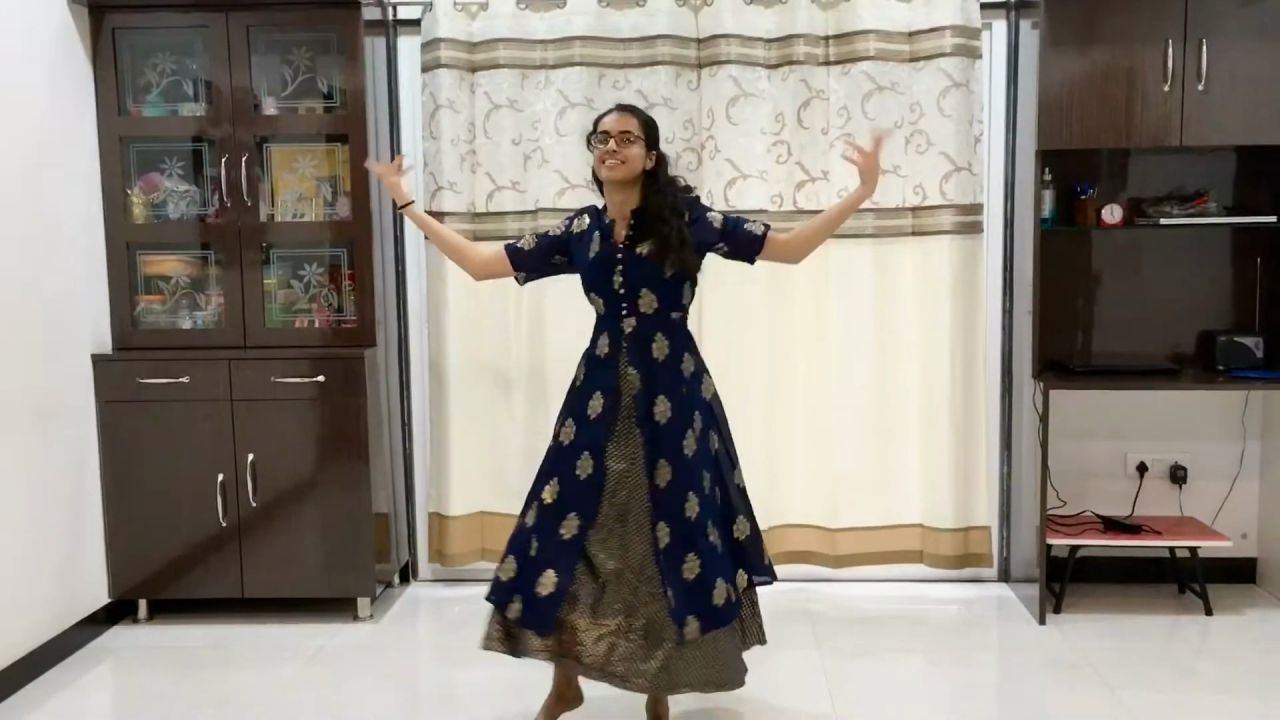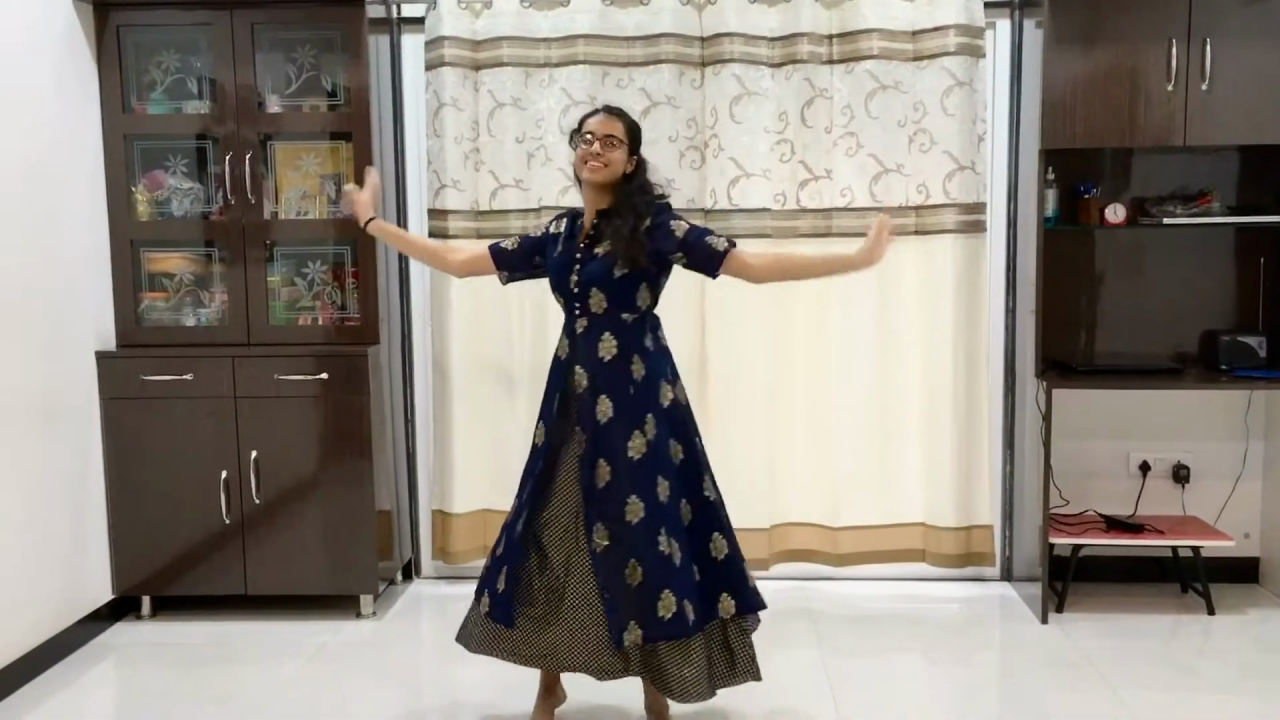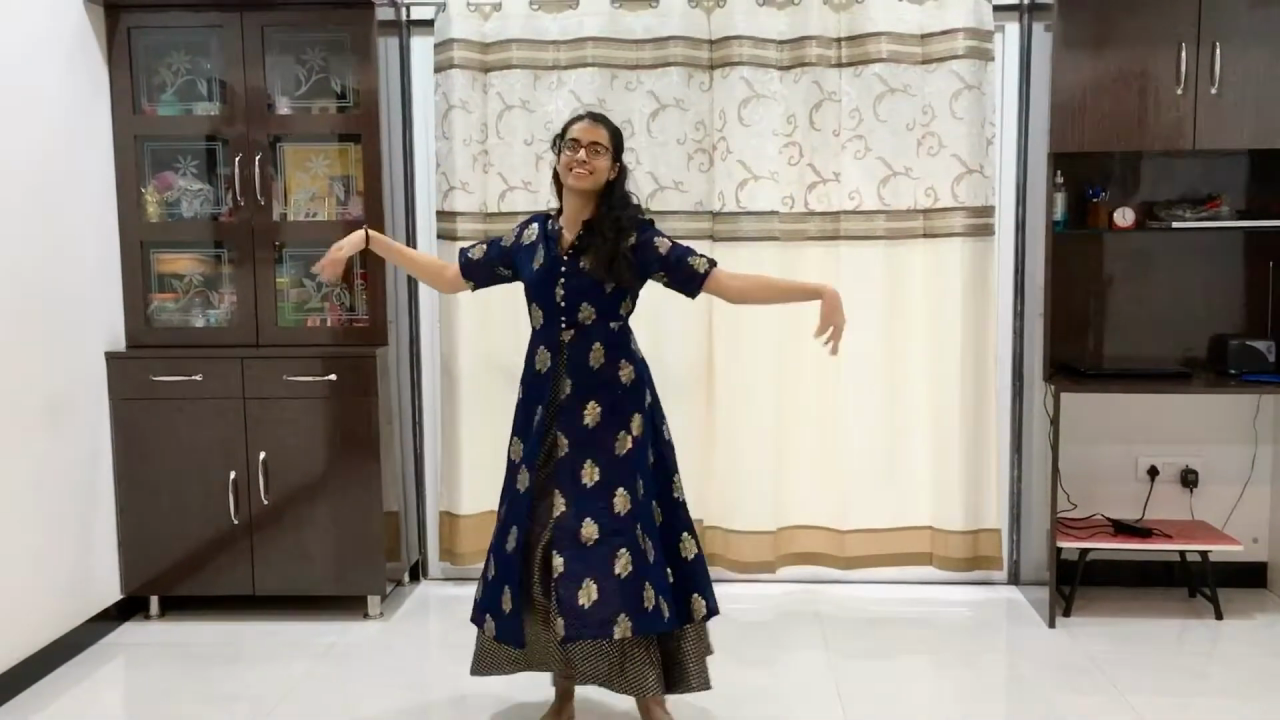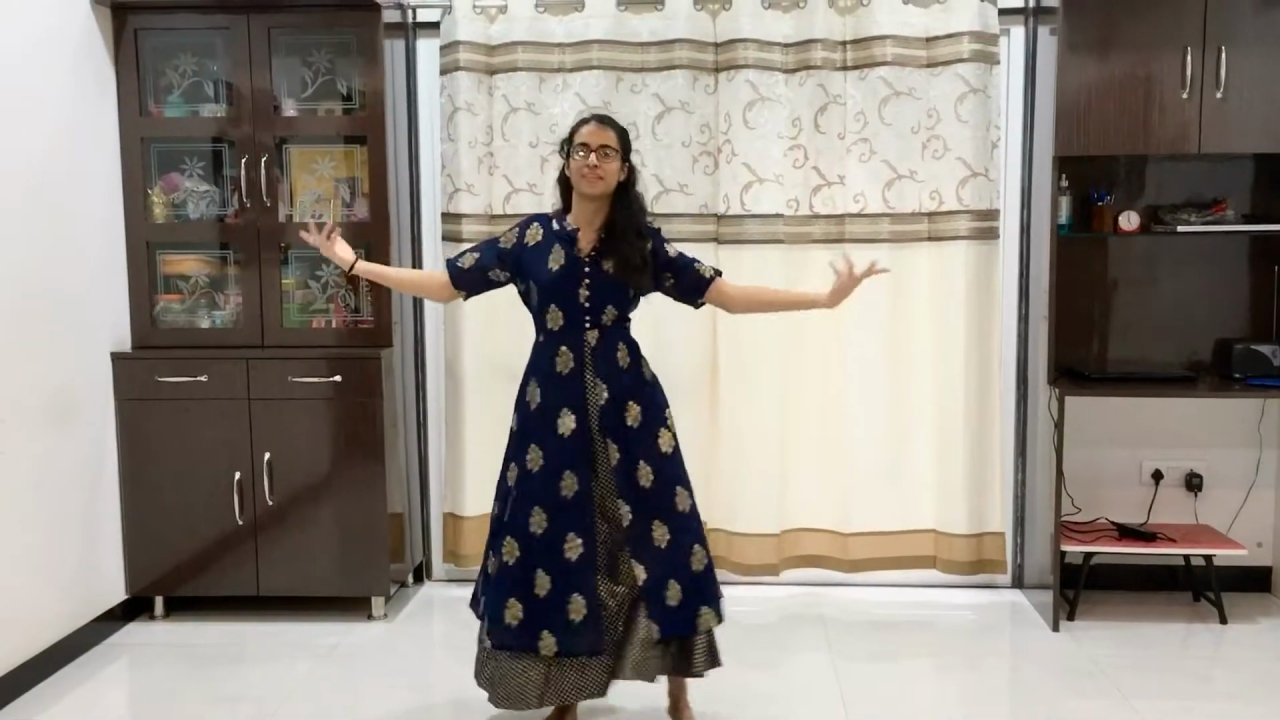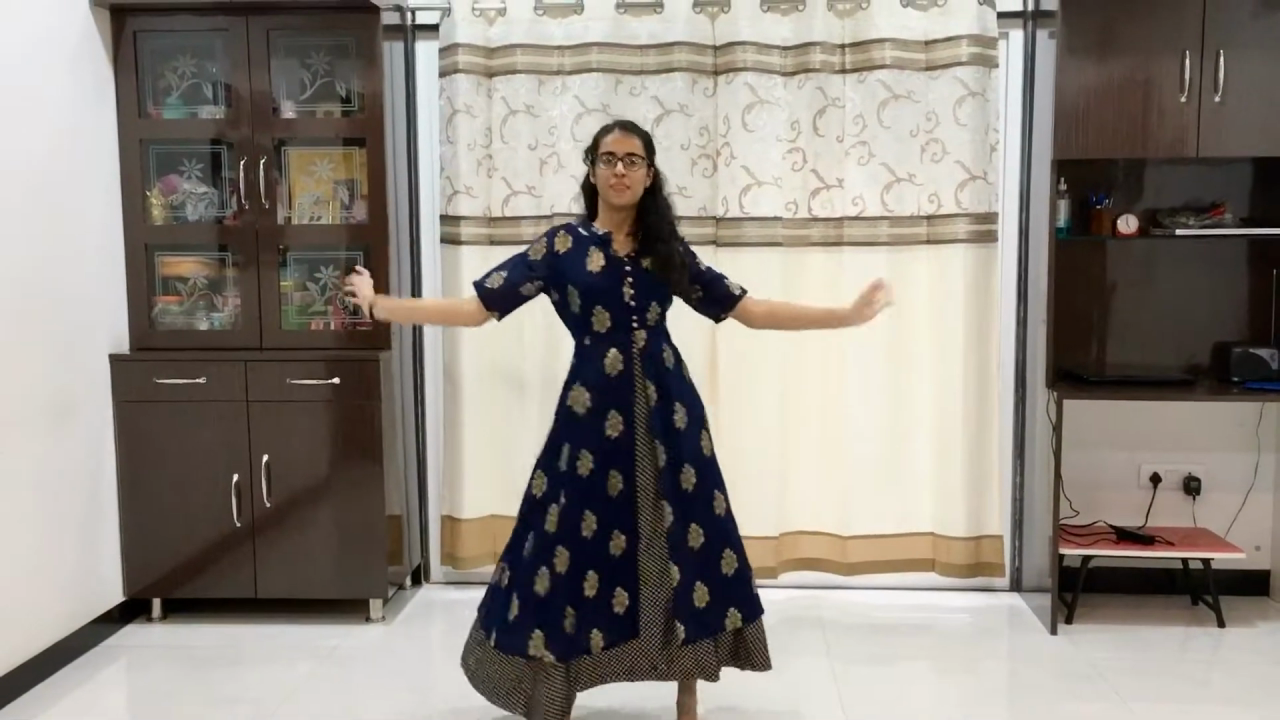
dt=0.3s
person 1, frame 1
left shoulder: (686, 220)
right shoulder: (579, 230)
left elbow: (790, 248)
right elbow: (482, 263)
left wrist: (858, 193)
right wrist: (408, 204)
left hip: (672, 395)
right hip: (600, 396)
left knee: (673, 537)
right knee: (565, 534)
person 1, frame 2
left shoulder: (655, 224)
right shoulder: (559, 232)
left elbow: (750, 265)
right elbow: (459, 261)
left wrist: (852, 261)
right wrist: (375, 224)
left hip: (636, 397)
right hip: (573, 399)
left knee: (644, 536)
right knee: (548, 532)
person 1, frame 3
left shoulder: (634, 238)
right shoulder: (530, 236)
left elbow: (725, 282)
right elbow: (447, 275)
left wrist: (820, 292)
right wrist: (367, 240)
left hip: (613, 403)
right hip: (545, 406)
left knee: (615, 541)
right knee: (540, 544)
person 1, frame 4
left shoulder: (643, 245)
right shoulder: (530, 237)
left elbow: (728, 295)
right elbow: (444, 284)
left wrist: (824, 296)
right wrist: (355, 264)
left hip: (627, 404)
right hip: (552, 404)
left knee: (654, 542)
right knee: (550, 541)
person 1, frame 5
left shoulder: (669, 249)
right shoulder: (561, 245)
left elbow: (748, 309)
right elbow: (476, 307)
left wrist: (846, 314)
right wrist: (383, 306)
left hip: (669, 408)
right hip: (593, 409)
left knee: (689, 545)
right knee: (578, 543)
